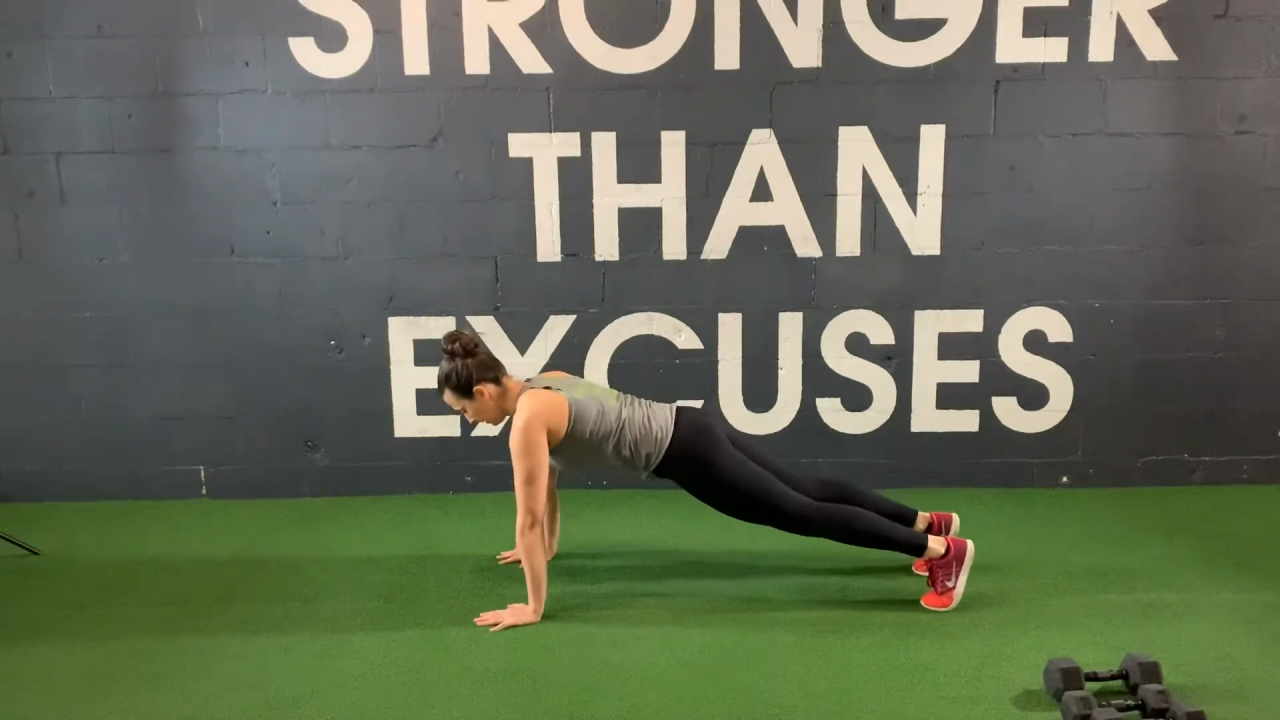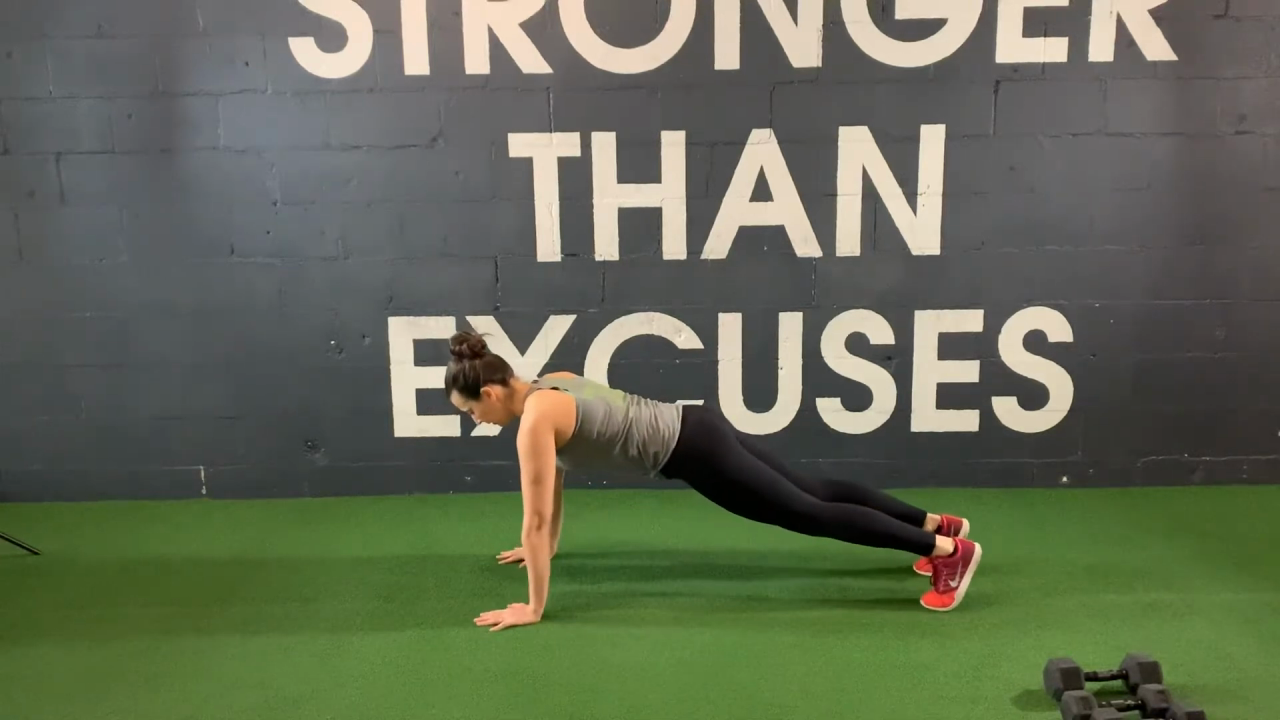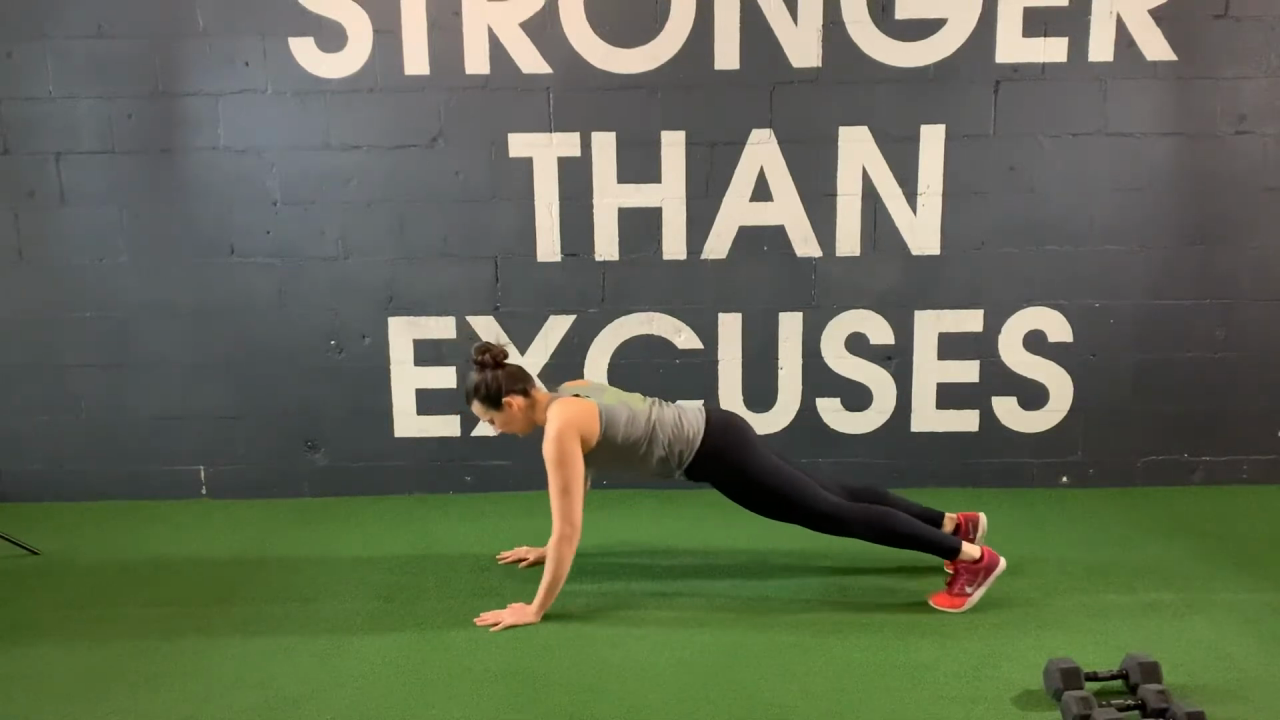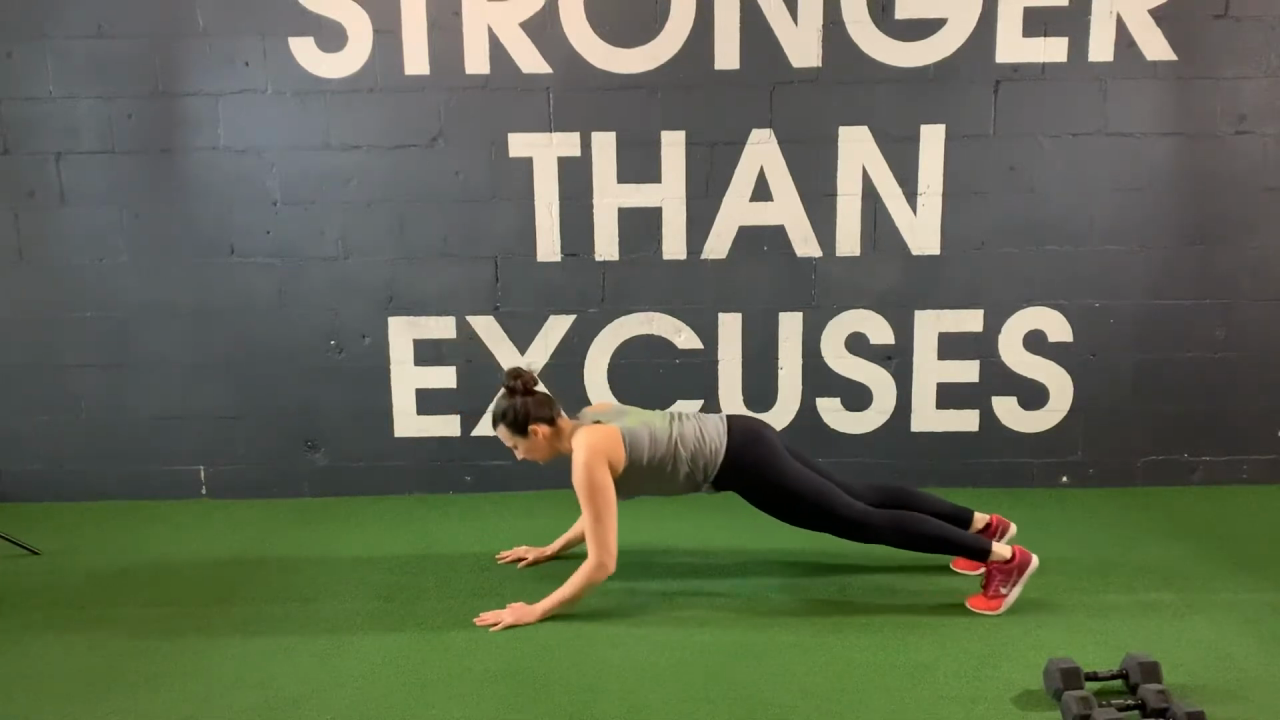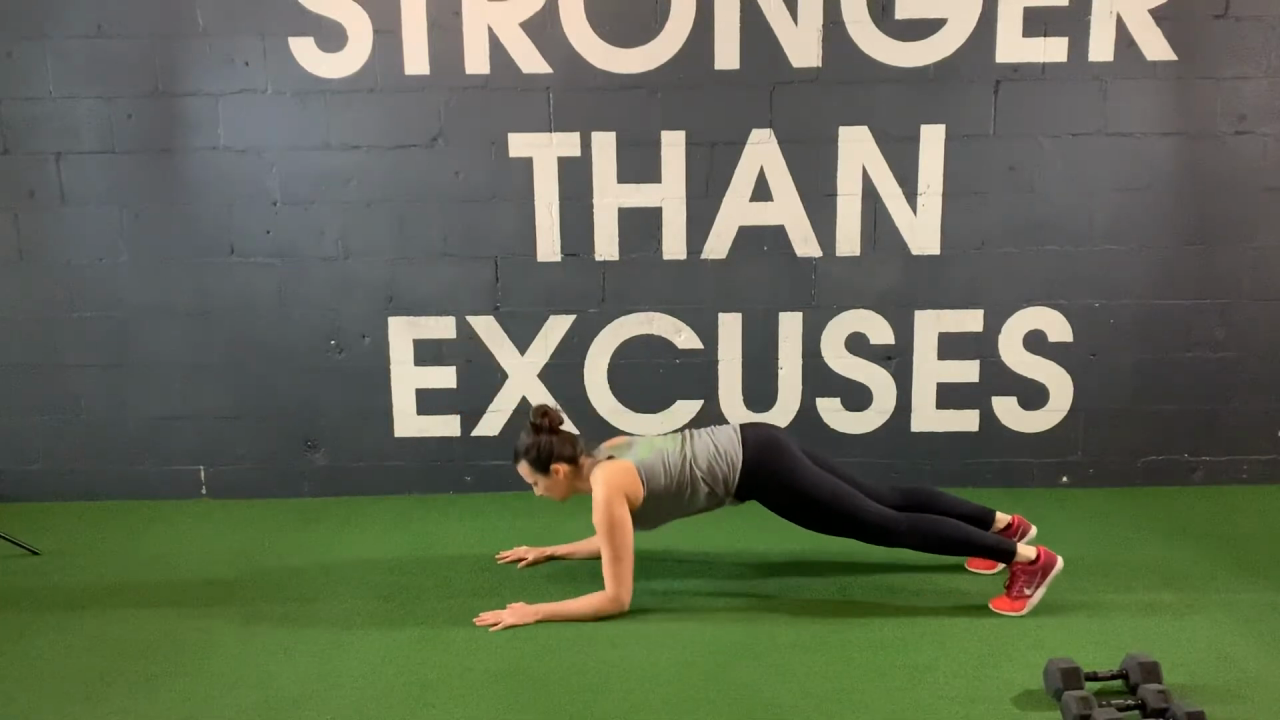
dt=0.2s
person 1, frame 1
left shoulder: (527, 419)
right shoulder: (542, 384)
left elbow: (527, 520)
right elbow: (550, 479)
left wrist: (534, 607)
right wrist: (548, 547)
left hip: (686, 452)
right hip: (689, 426)
left knee: (802, 513)
right knee: (806, 490)
left ankle: (942, 551)
right ankle: (929, 523)
person 1, frame 2
left shoulder: (534, 420)
right shoulder: (548, 385)
left elbow: (534, 521)
right elbow: (556, 477)
left wrist: (534, 607)
right wrist: (545, 549)
left hip: (691, 450)
right hip: (694, 427)
left knee: (810, 513)
right knee: (814, 490)
left ankle: (948, 551)
right ankle: (939, 525)
person 1, frame 3
left shoulder: (560, 428)
right shoulder: (566, 394)
left elbow: (567, 530)
right elbow: (577, 487)
left wrist: (536, 608)
right wrist: (547, 550)
left hip: (714, 451)
right hip: (714, 430)
left knee: (832, 513)
right knee: (832, 495)
left ankle: (971, 557)
right ankle: (956, 522)
person 1, frame 4
left shoulder: (585, 454)
right shoulder: (586, 420)
left elbow: (603, 563)
right elbow: (600, 513)
left wrist: (537, 611)
right wrist: (547, 550)
left hip: (738, 458)
right hip: (738, 436)
left knee: (860, 521)
right knee: (860, 497)
left ankle: (1003, 557)
right ankle: (982, 524)
person 1, frame 5
left shoulder: (606, 489)
right shoulder: (603, 453)
left elbow: (617, 597)
right elbow: (613, 541)
left wrist: (535, 613)
right wrist: (549, 551)
left hip: (757, 468)
right hip: (756, 444)
left knee: (882, 525)
right knee: (882, 498)
left ankle: (1028, 557)
right ankle: (1004, 523)
